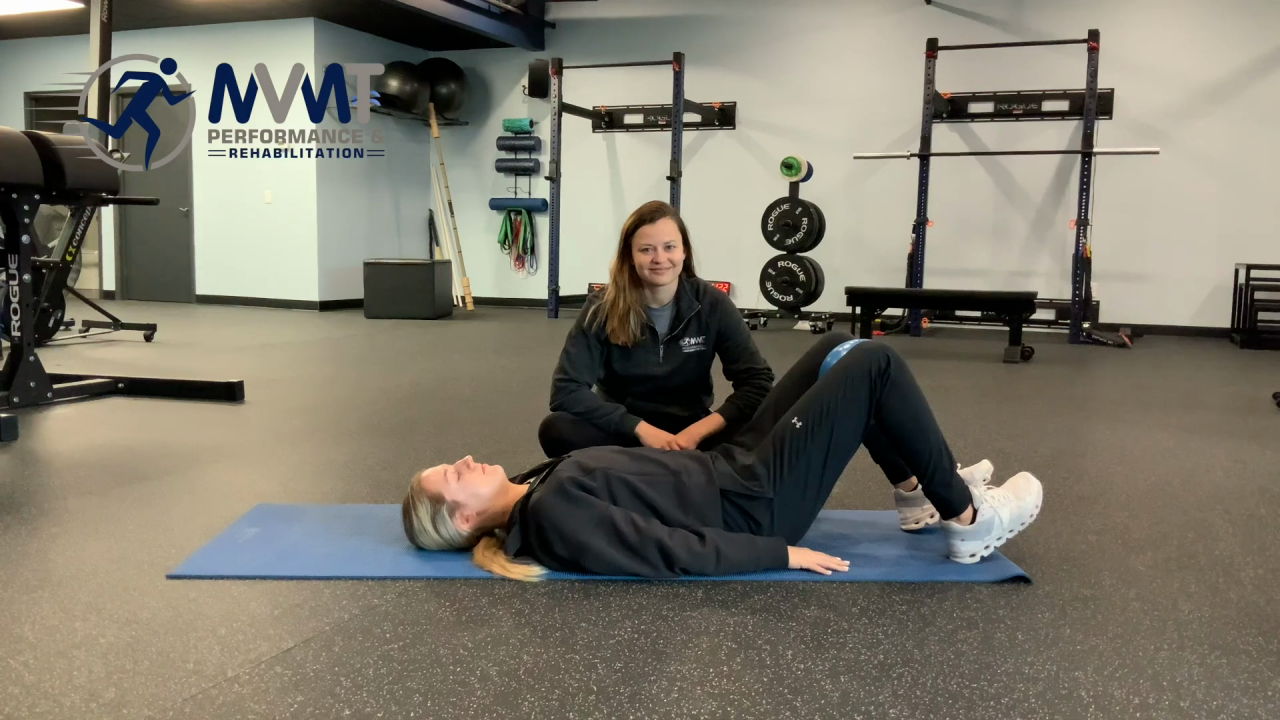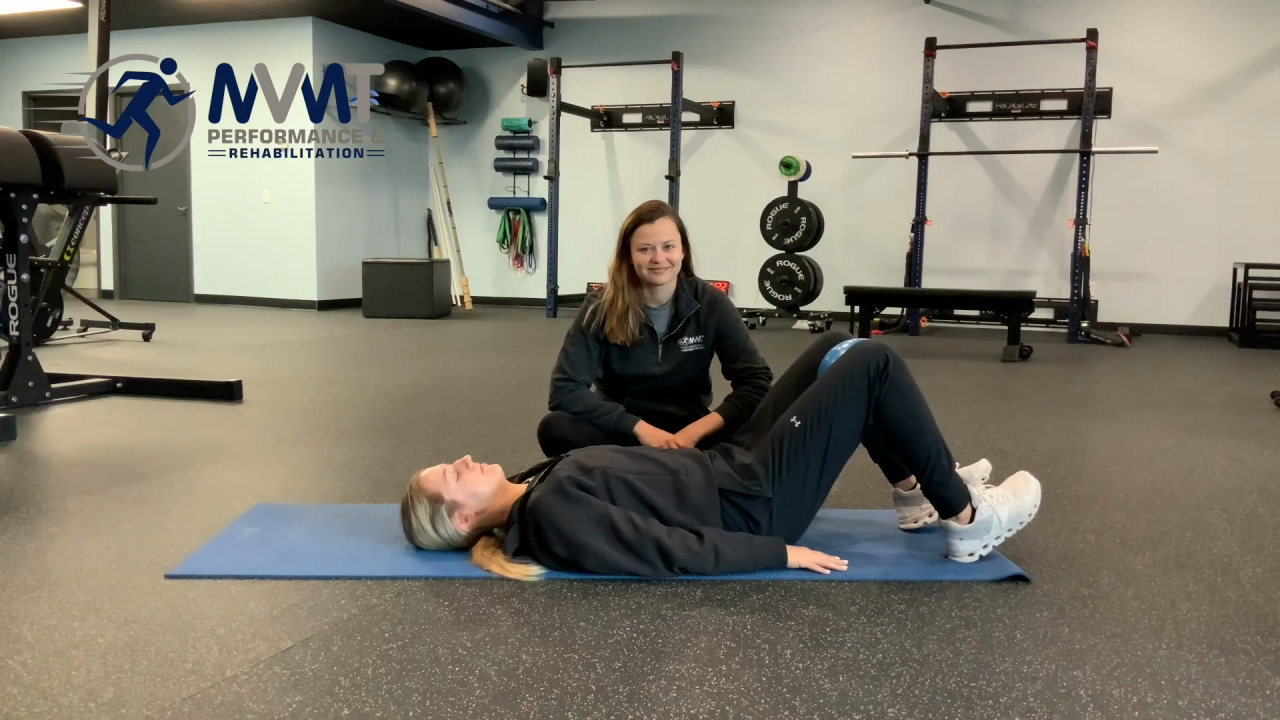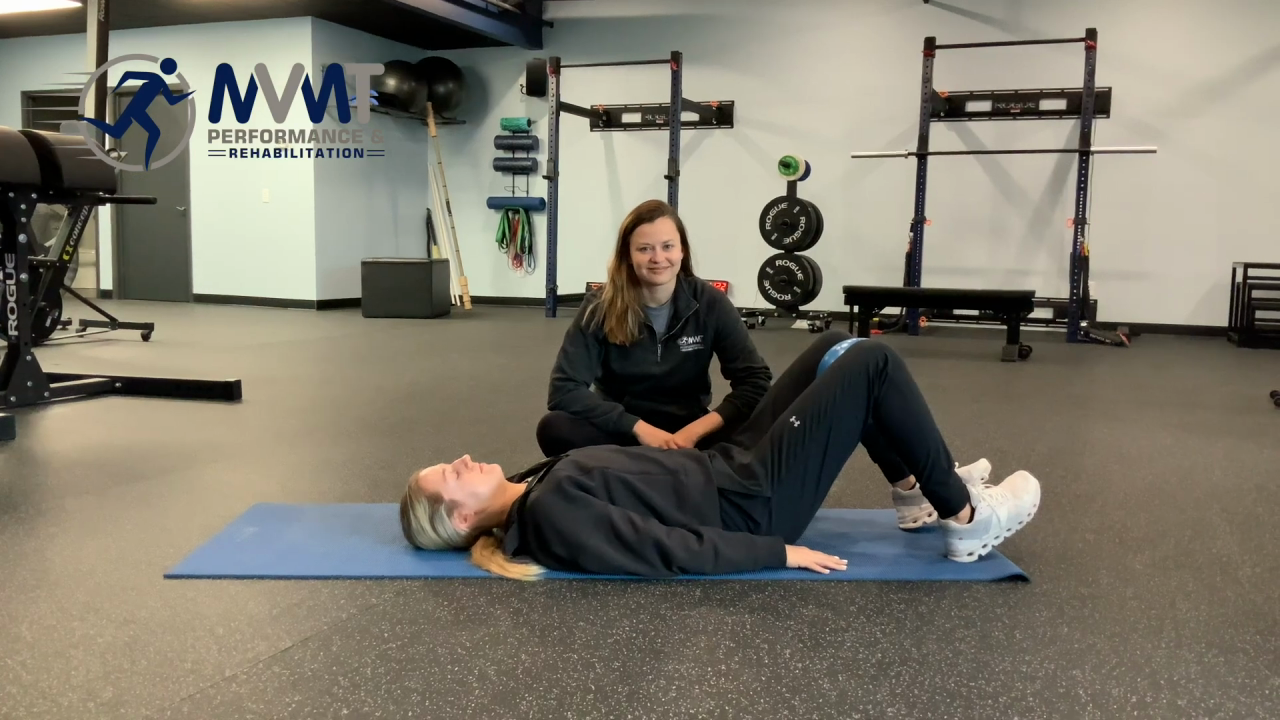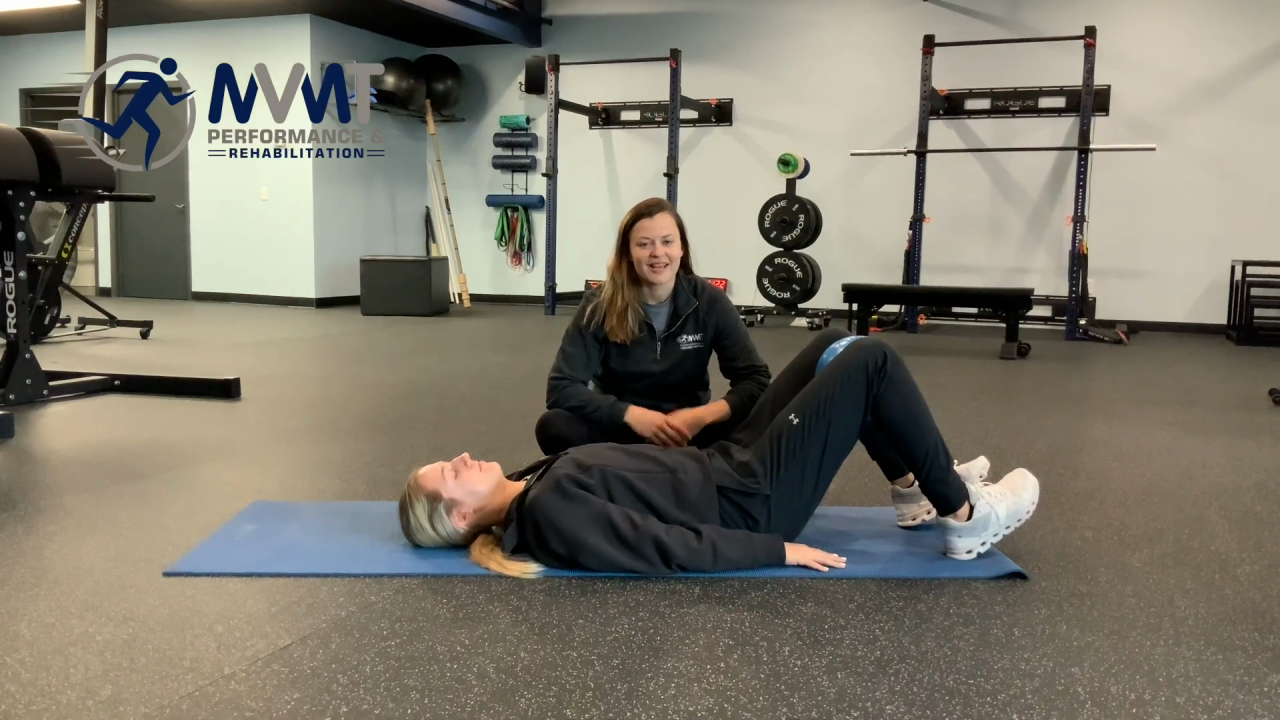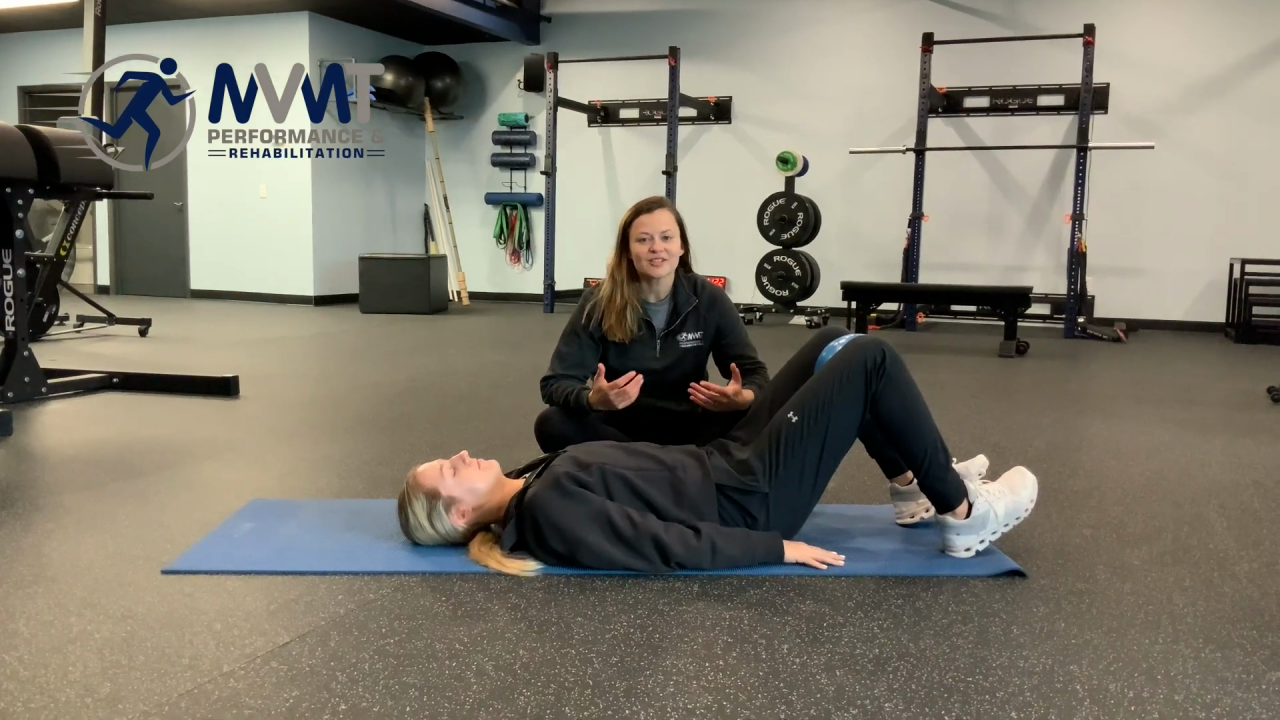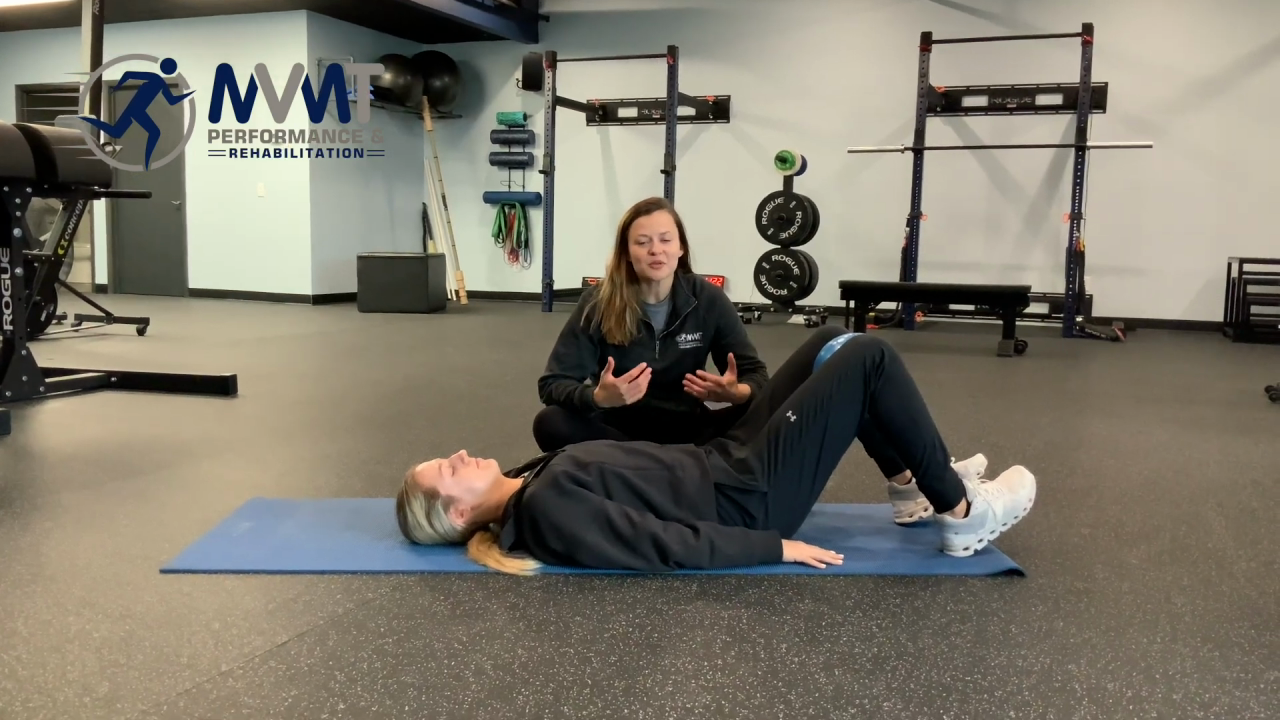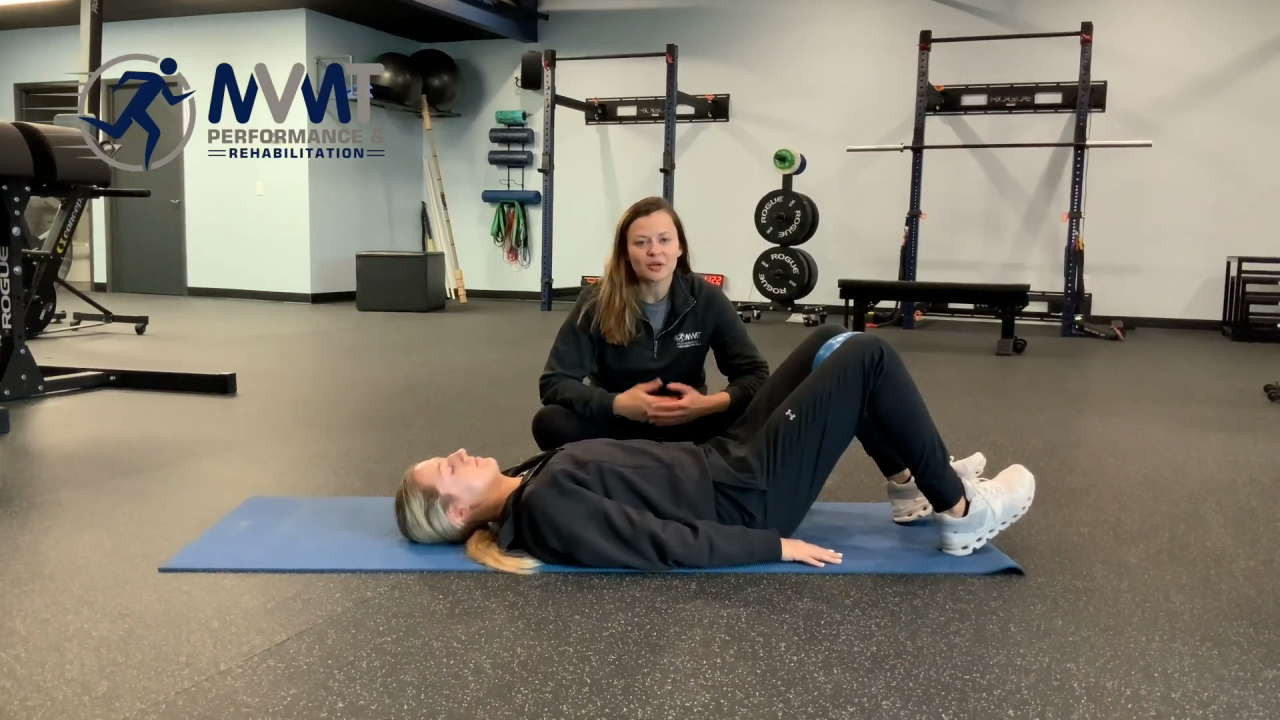
dt=0.4s
person 1, frame 1
left shoulder: (536, 485)
right shoulder: (551, 515)
right elbow: (674, 551)
right wrist: (782, 554)
left hip: (727, 468)
right hip: (754, 503)
left knee: (840, 348)
right knee: (875, 363)
left ankle: (924, 489)
right ankle: (966, 519)
person 1, frame 2
left shoulder: (534, 486)
right shoulder: (550, 515)
right elbow: (674, 551)
right wrist: (782, 553)
left hip: (727, 467)
right hip: (754, 503)
left knee: (839, 345)
right knee: (874, 362)
left ankle: (922, 488)
right ankle: (966, 519)
person 1, frame 3
left shoulder: (533, 486)
right shoulder: (550, 515)
right elbow: (674, 550)
right wrist: (780, 553)
left hip: (725, 468)
right hip: (752, 505)
left knee: (838, 346)
right knee: (873, 363)
left ankle: (921, 489)
right ankle: (964, 518)
person 1, frame 4
left shoulder: (533, 483)
right shoulder: (549, 513)
right elbow: (673, 547)
right wrist: (780, 550)
left hip: (725, 465)
right hip: (752, 501)
left knee: (837, 343)
right knee: (872, 361)
left ankle: (920, 485)
right ankle: (964, 516)
person 1, frame 5
left shoulder: (531, 482)
right shoulder: (547, 511)
right elbow: (672, 546)
right wrist: (778, 548)
left hip: (722, 463)
right hip: (750, 500)
left knee: (836, 342)
right knee: (871, 359)
left ankle: (916, 486)
right ankle: (962, 514)
person 1, frame 6
left shoulder: (531, 480)
right shoulder: (546, 509)
right elbow: (669, 544)
right wrist: (776, 547)
left hip: (721, 462)
right hip: (749, 497)
left knee: (835, 341)
right knee: (870, 358)
left ankle: (915, 484)
right ankle: (961, 513)
person 1, frame 7
left shoulder: (530, 480)
right shoulder: (545, 508)
right elbow: (669, 543)
right wrist: (775, 546)
left hip: (720, 462)
right hip: (748, 497)
left knee: (834, 340)
right knee: (869, 357)
left ankle: (918, 482)
right ankle: (960, 512)
person 2, frame 1
left shoulder: (712, 304)
right shoulder: (604, 308)
left elbow: (758, 382)
right elbow: (566, 390)
left wrist: (696, 433)
right wrist: (642, 429)
left hip: (688, 432)
right hip: (624, 432)
right knee: (556, 430)
person 2, frame 2
left shoulder: (711, 303)
right shoulder: (603, 307)
left elbow: (757, 381)
right elbow: (564, 389)
left wrist: (694, 432)
right wrist: (641, 428)
left hip: (687, 431)
right hip: (622, 431)
right knee: (555, 429)
person 2, frame 3
left shoulder: (710, 303)
right shoulder: (602, 306)
left elbow: (756, 381)
right elbow: (563, 389)
left wrist: (694, 432)
right wrist: (640, 428)
left hip: (687, 431)
right hip: (622, 432)
right knee: (554, 429)
person 2, frame 4
left shoulder: (710, 301)
right shoulder: (600, 304)
left elbow: (757, 379)
right elbow: (561, 388)
left wrist: (703, 416)
right wrist: (630, 414)
left hip: (687, 430)
right hip: (619, 430)
right knee: (553, 427)
person 2, frame 5
left shoulder: (709, 299)
right shoulder: (600, 302)
left elbow: (754, 373)
right elbow: (555, 383)
left wrist: (742, 399)
right wrist: (592, 400)
left hip: (687, 427)
right hip: (618, 428)
right knee: (551, 425)
person 2, frame 6
left shoulder: (709, 299)
right shoulder: (599, 302)
left elbow: (754, 371)
right elbow: (552, 383)
left wrist: (738, 392)
right wrist: (597, 397)
left hip: (685, 427)
right hip: (617, 427)
right knee: (550, 424)
person 2, frame 7
left shoulder: (707, 298)
right shoulder: (598, 300)
left elbow: (755, 373)
right elbow: (554, 382)
left wrist: (708, 404)
right wrist: (616, 403)
left hip: (684, 426)
right hip: (615, 426)
right knee: (549, 422)
